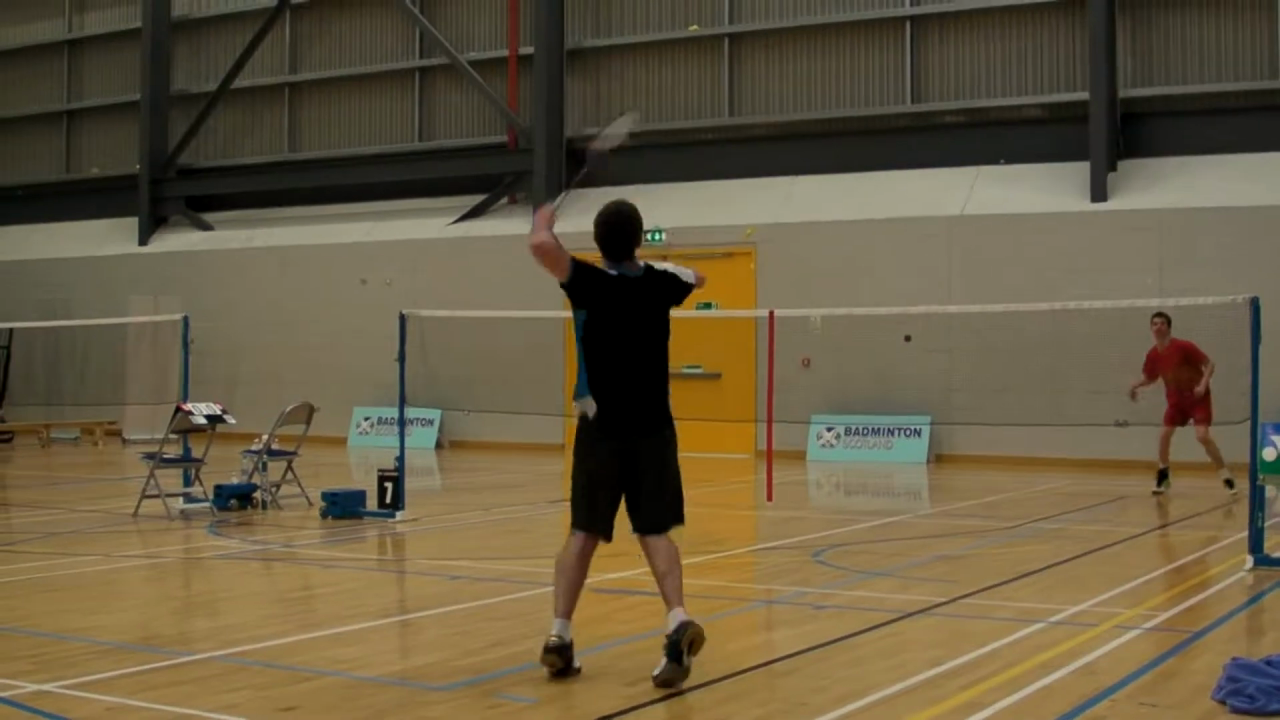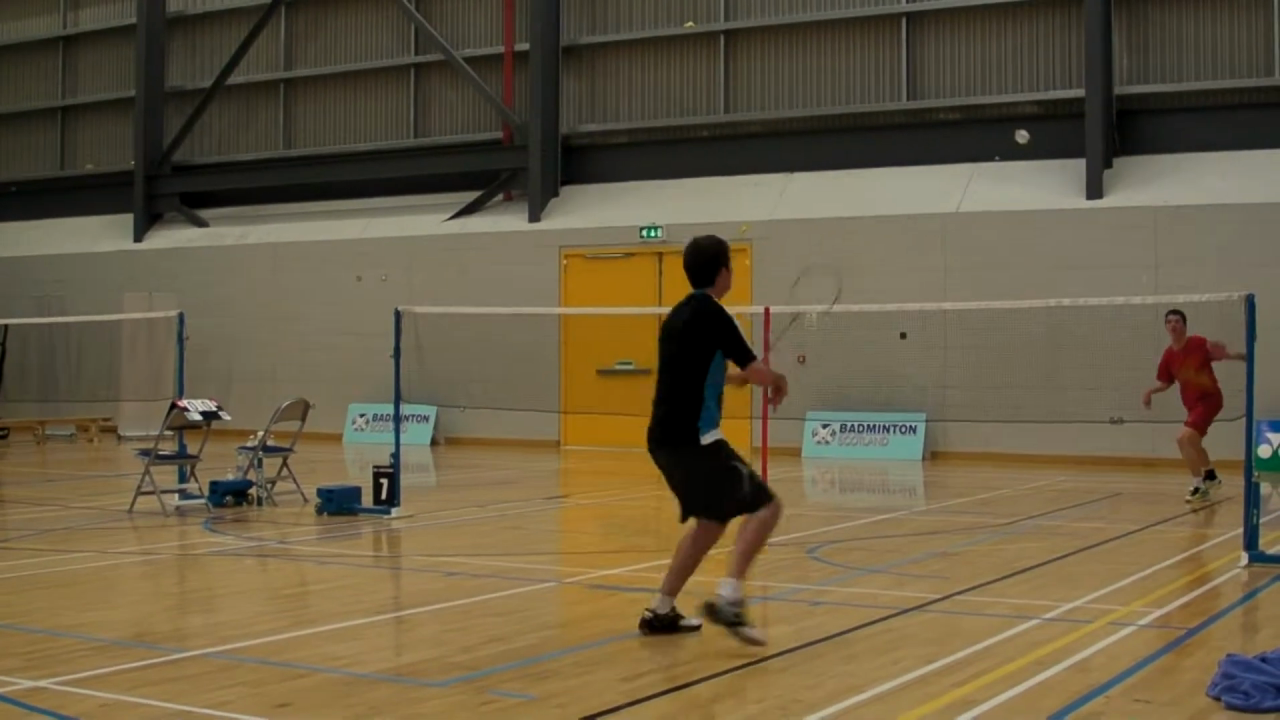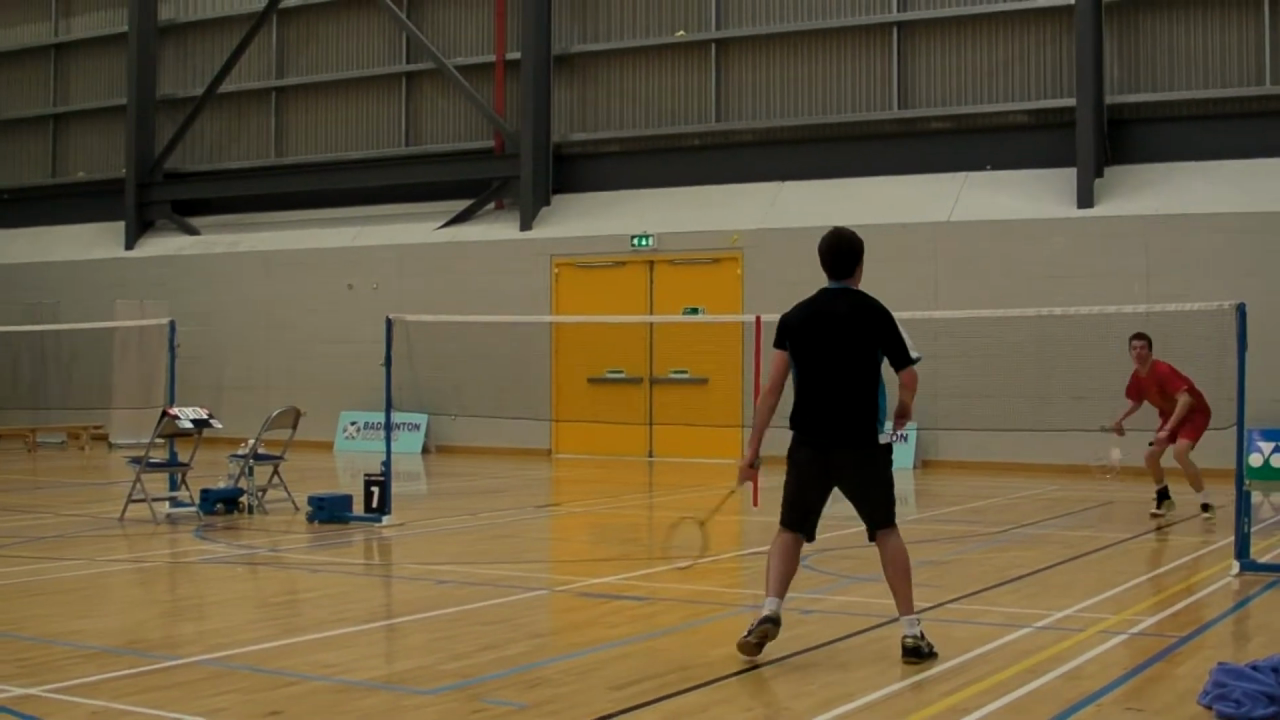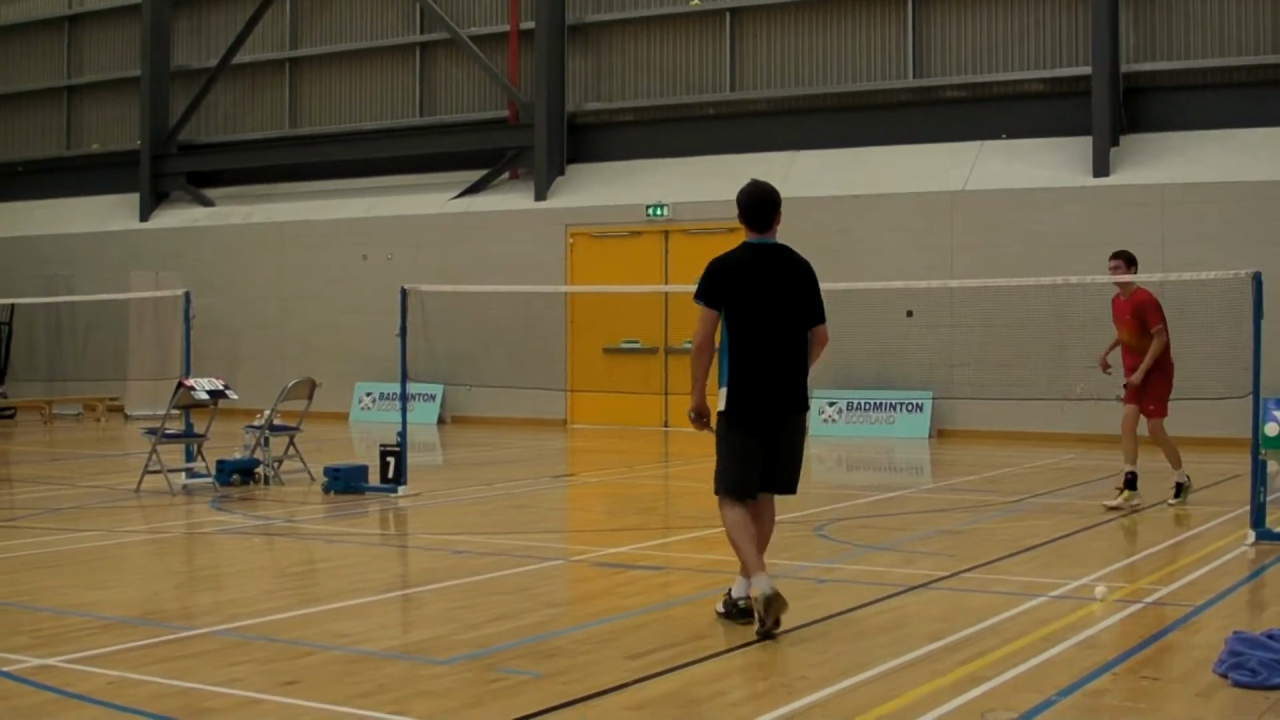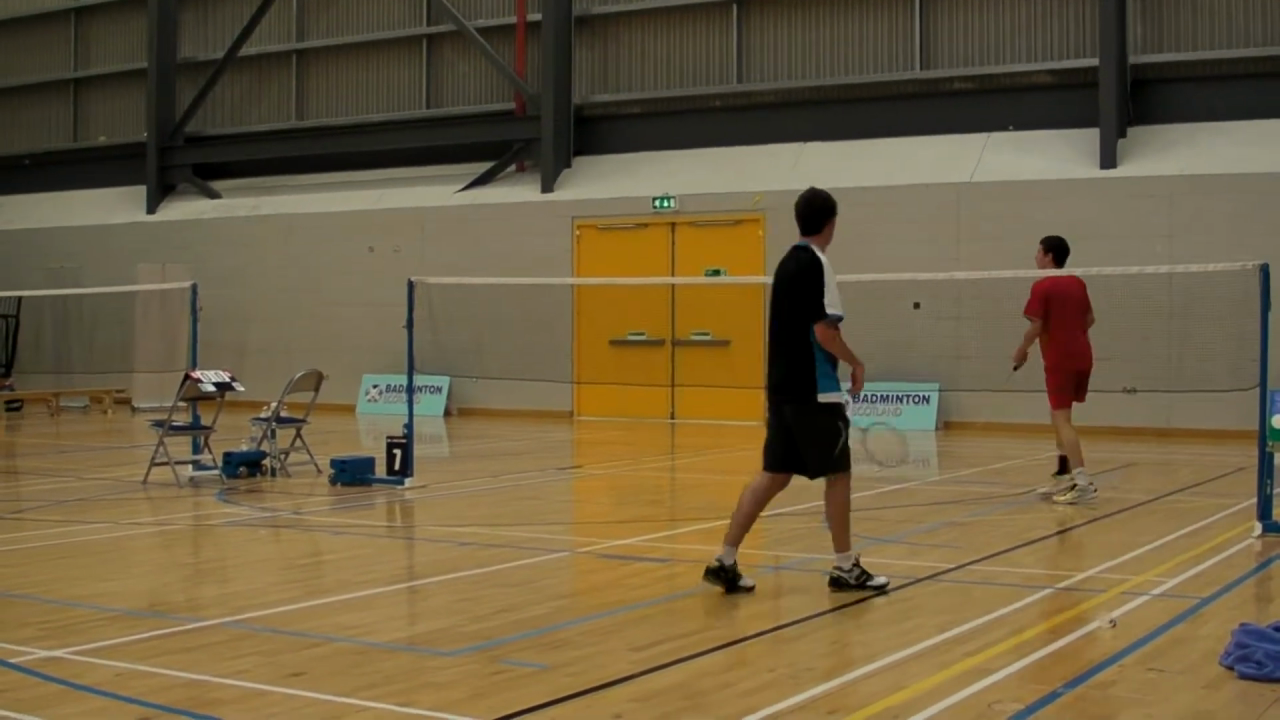
dt=1s
person 1, frame 1
left shoulder: (592, 285)
right shoulder: (660, 283)
left elbow: (542, 246)
right elbow: (698, 278)
left wrist: (544, 218)
right wrist: (643, 243)
left hip: (601, 434)
right hip: (653, 432)
left knee: (582, 534)
right knee: (655, 536)
left ankle: (559, 639)
right ankle: (678, 623)
person 1, frame 2
left shoulder: (679, 315)
right shoulder: (713, 315)
right elbow: (754, 371)
left wrist: (729, 379)
right wrist: (779, 380)
left hip: (665, 438)
right hip: (694, 442)
left knee: (711, 520)
right knee: (765, 507)
left ankle: (660, 610)
right ankle: (727, 598)
person 1, frame 3
left shoulder: (795, 317)
right shoulder: (874, 313)
left elbow: (772, 386)
right elbow: (908, 379)
left wrist: (752, 448)
right wrist: (904, 407)
left hip: (809, 443)
right hip: (864, 443)
left knee: (790, 533)
right knee: (886, 533)
left ankle: (769, 612)
right ankle: (912, 633)
person 1, frame 4
left shoulder: (723, 268)
right shoulder: (800, 268)
left elbow: (702, 341)
right elbow: (820, 338)
left wrist: (698, 397)
left hip: (740, 403)
right hip: (789, 403)
left knee: (733, 501)
right knee: (762, 498)
left ankle: (763, 587)
right ankle: (741, 594)
person 1, frame 5
left shoulder: (787, 263)
right shoulder: (815, 264)
right elbow: (824, 333)
right wrist: (855, 363)
left hip: (782, 388)
right hip: (814, 390)
left knee: (772, 476)
right knee: (838, 474)
left ankle: (725, 560)
right ankle: (844, 566)
person 2, frame 1
left shoulder: (1183, 346)
right shoulder: (1152, 355)
left elbow: (1209, 363)
right elbow: (1149, 377)
left wrist: (1203, 385)
right wrist: (1136, 386)
left hip: (1197, 396)
right hip: (1176, 398)
left knee: (1202, 436)
right knee: (1164, 436)
left ankle: (1225, 475)
right ankle: (1163, 476)
person 2, frame 2
left shoulder: (1198, 344)
right shoulder: (1168, 355)
left elbow: (1223, 354)
right elbow: (1165, 383)
left wrist: (1236, 355)
right wrist: (1150, 392)
left hip: (1209, 399)
right hip: (1193, 403)
left knee: (1184, 439)
right knee: (1193, 443)
left ankle: (1200, 486)
right ankle: (1210, 476)
person 2, frame 3
left shoulder: (1163, 370)
right shoulder: (1136, 377)
left elbow: (1185, 399)
right elbow: (1137, 401)
left wrist: (1168, 429)
right wrist: (1120, 420)
left hip: (1195, 412)
right hip: (1171, 416)
left knee: (1179, 453)
right knee: (1151, 457)
left ankle: (1205, 502)
right ankle: (1164, 498)
person 2, frame 4
left shoulder: (1145, 299)
right shoulder: (1116, 301)
left elbow: (1161, 338)
left wrist: (1140, 372)
right wrist: (1107, 352)
left hip: (1156, 371)
right hip: (1134, 371)
left knee: (1155, 429)
right knee: (1127, 425)
left ankle: (1182, 480)
right ankle: (1130, 488)
person 2, frame 5
left shoulder: (1042, 287)
right shoulder: (1078, 284)
left elbow: (1035, 328)
right elbow: (1090, 319)
left wrist: (1021, 351)
left hip: (1059, 361)
right hip: (1082, 359)
left knee: (1062, 420)
right knee: (1060, 418)
left ankle: (1082, 483)
right ankle: (1064, 474)
